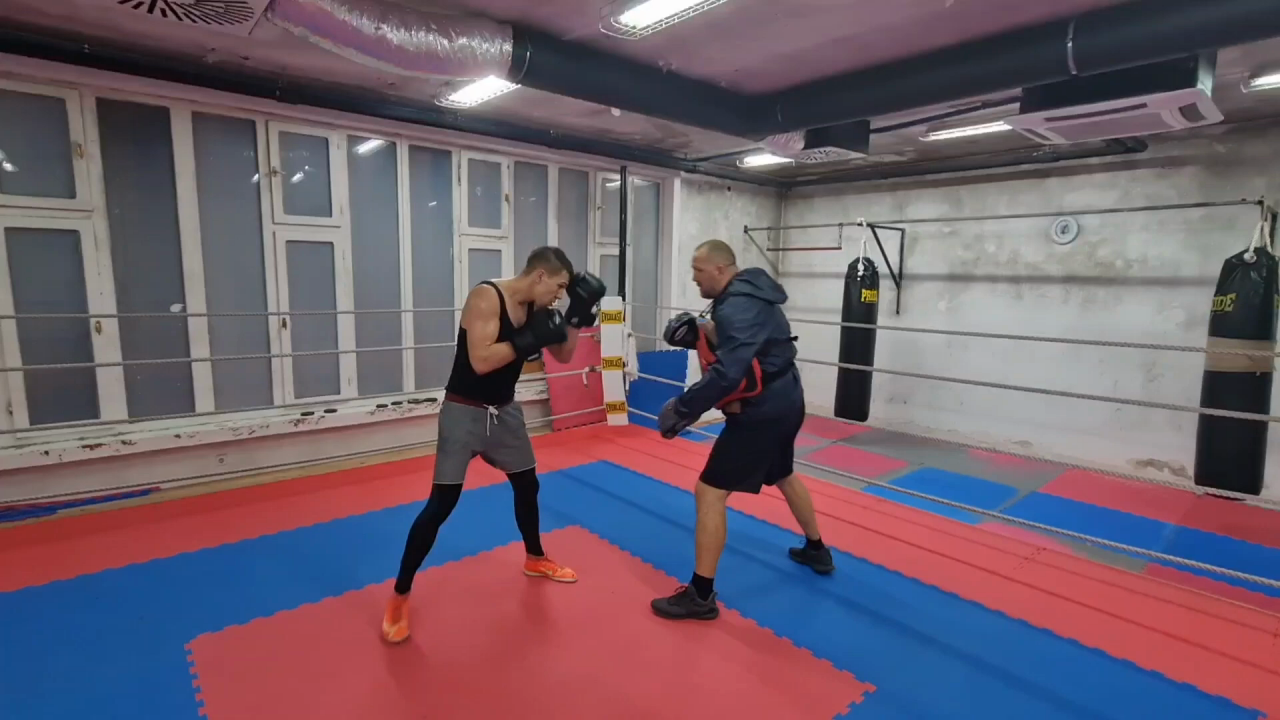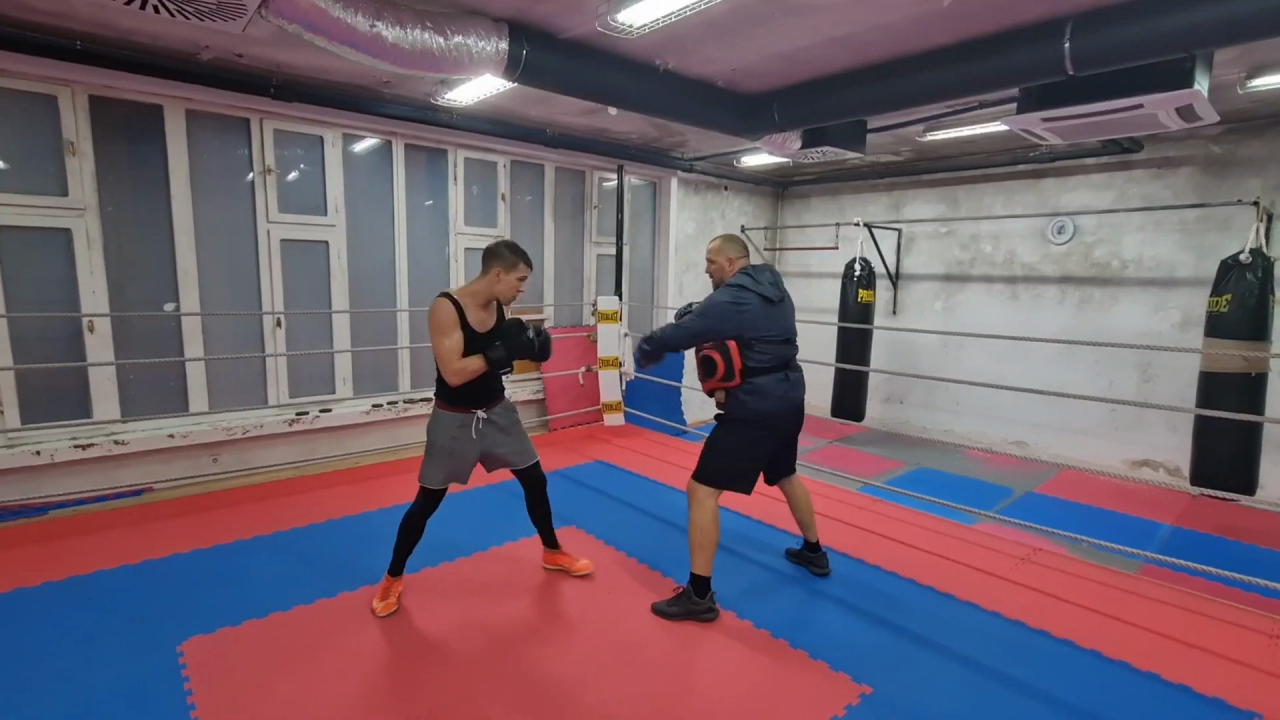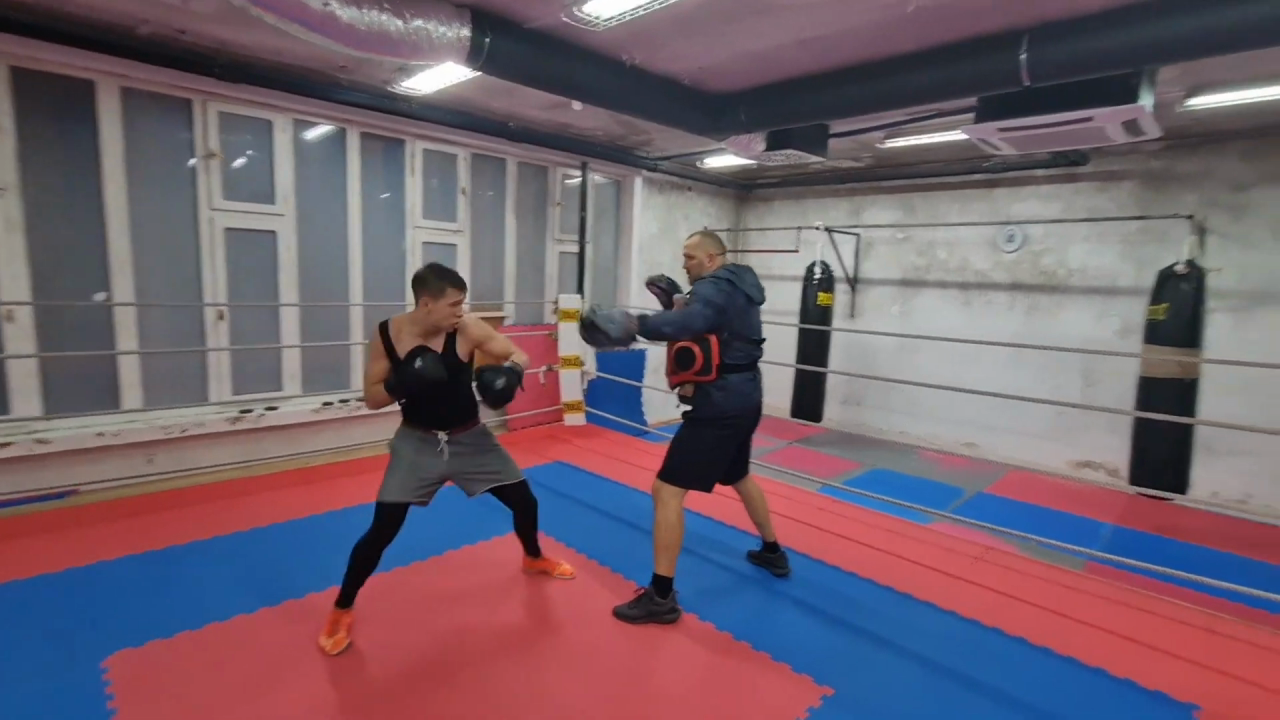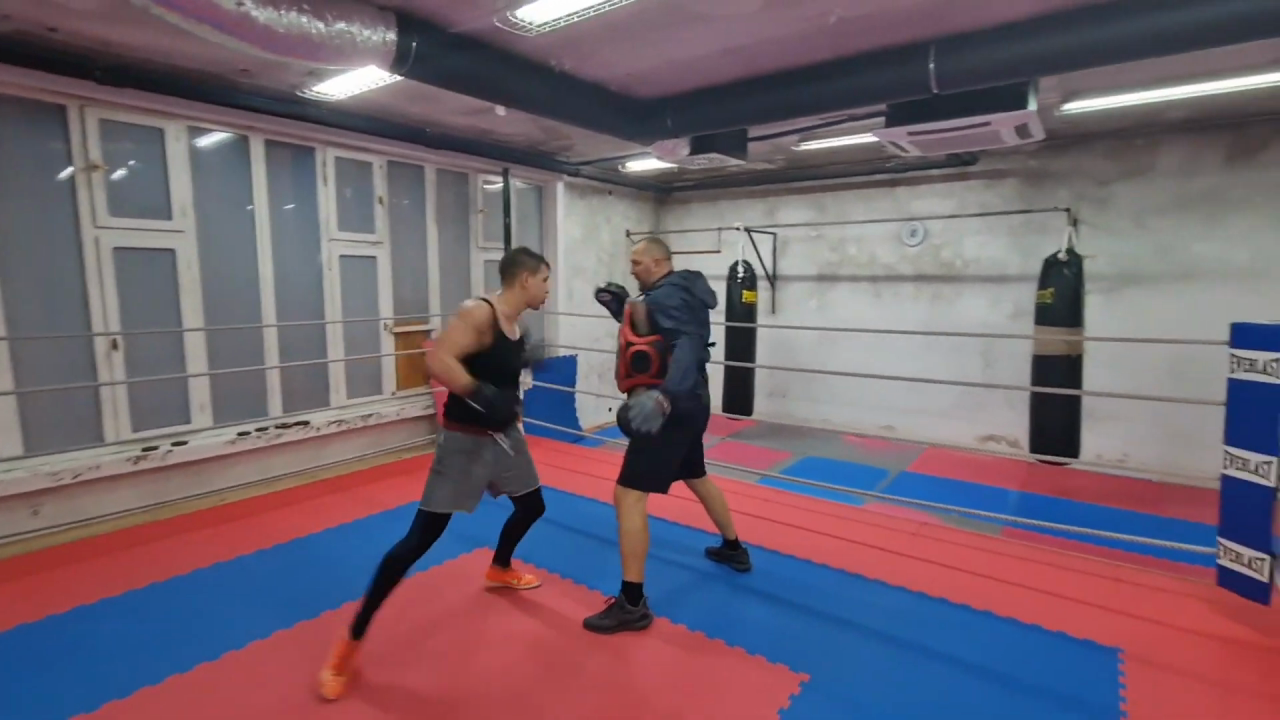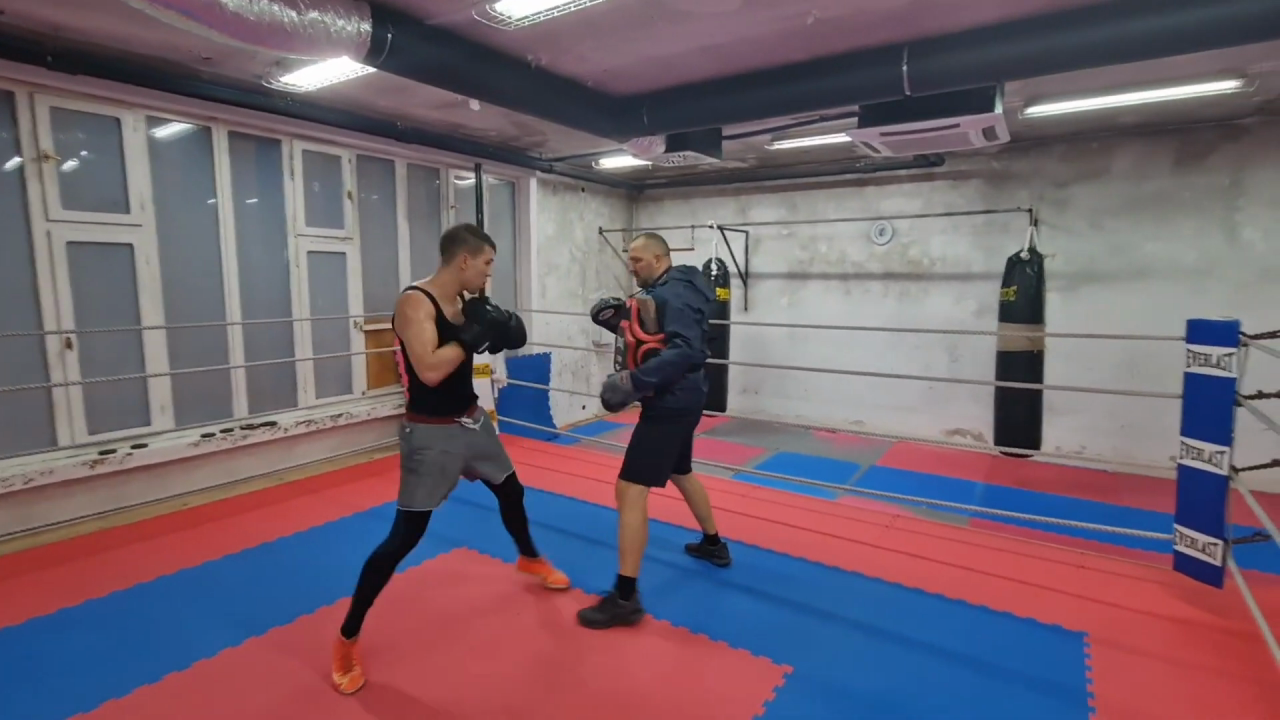
dt=0.5s
person 1, frame 1
left shoulder: (535, 308)
right shoulder: (485, 297)
left elbow: (564, 355)
right elbow: (481, 361)
left wrist: (579, 313)
right wrist: (530, 340)
left hip: (504, 411)
right hip: (464, 411)
left knee: (528, 485)
right knee: (442, 503)
left ankle: (535, 558)
right ankle: (400, 595)
person 1, frame 2
left shoulder: (499, 306)
right shoulder: (446, 308)
right elbow: (453, 374)
left wrist: (526, 347)
right wrist: (502, 351)
left hip: (497, 412)
right hip: (454, 419)
left knee: (535, 481)
right knee: (427, 502)
left ankle: (553, 553)
right ankle: (393, 578)
person 1, frame 3
left shoulder: (470, 328)
right shoulder: (387, 334)
left elbow: (517, 354)
right elbow: (371, 396)
left wrist: (509, 372)
right wrist: (400, 382)
left hip: (470, 435)
right hip: (419, 439)
left knee: (523, 500)
right knee: (383, 531)
left ankle: (535, 558)
right ankle: (342, 608)
person 1, frame 4
left shoulder: (512, 320)
right shoulder: (479, 313)
right elbow: (436, 360)
left wrist: (513, 359)
right wrist: (480, 392)
left hip: (503, 435)
right hip: (467, 439)
left knee: (532, 505)
right knee: (419, 538)
left ankle: (500, 569)
right ankle: (352, 640)
person 1, frame 5
left shoulder: (460, 299)
right shoulder: (414, 302)
right elbow: (430, 371)
left wrist: (497, 331)
right wrist: (479, 334)
left hip: (472, 419)
right hip: (432, 430)
left knee: (511, 490)
right knee: (406, 535)
left ankle: (531, 560)
right ankle: (346, 640)
person 2, frame 1
left shoulder: (738, 307)
right shoulder: (748, 296)
left elbow: (727, 372)
left wrist: (682, 407)
right wrist: (695, 334)
left hip: (761, 412)
right hip: (784, 403)
left knee: (709, 493)
right knee: (783, 476)
left ankle: (701, 595)
right ankle: (817, 550)
person 2, frame 2
left shoulder: (731, 299)
right shoulder: (773, 294)
left elbow: (681, 335)
left wrist: (646, 347)
right wrist: (698, 320)
left hip: (753, 410)
right hip: (788, 401)
left knee: (702, 490)
right knee: (785, 476)
left ankle: (699, 595)
right ankle: (814, 552)
person 2, frame 3
left shoulder: (714, 290)
right shoulder: (734, 292)
left elbow: (684, 324)
left wrist: (631, 323)
right wrist: (674, 298)
left hip: (717, 407)
right hip: (741, 401)
left knee: (667, 490)
right knee: (737, 477)
left ankle: (661, 596)
right ankle: (773, 554)
person 2, frame 4
left shoulder: (667, 299)
right shoulder: (667, 295)
left elbow: (685, 350)
right elbow: (642, 319)
left wrist: (659, 401)
right wrist: (621, 304)
left hip: (674, 409)
right hip: (690, 405)
left knee: (628, 495)
right knee: (695, 477)
left ankle: (632, 604)
right ankle: (734, 549)
person 2, frame 5
left shoulder: (673, 294)
right shoulder: (666, 291)
left elbow: (684, 350)
right elbow: (652, 338)
left wrist: (634, 380)
right wrist: (620, 320)
left hip: (670, 403)
right hip: (678, 400)
left knee: (630, 490)
right knee: (680, 473)
left ankle: (625, 597)
right ankle: (713, 544)
